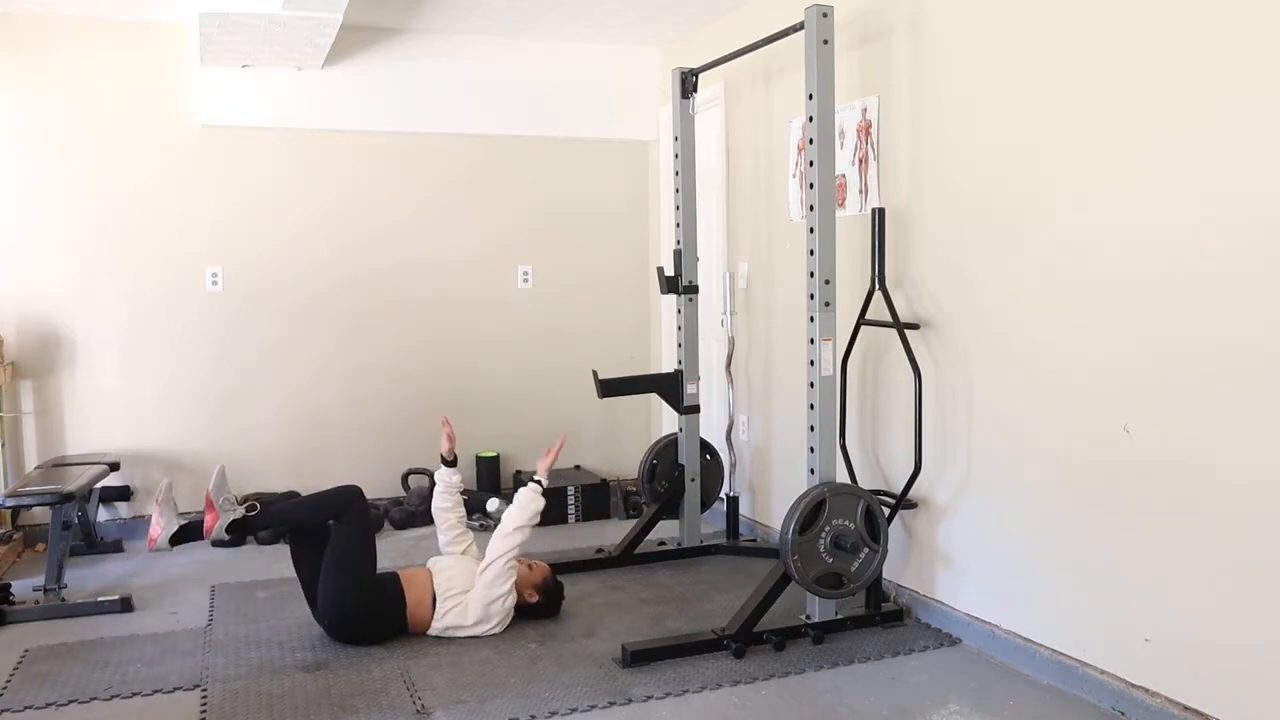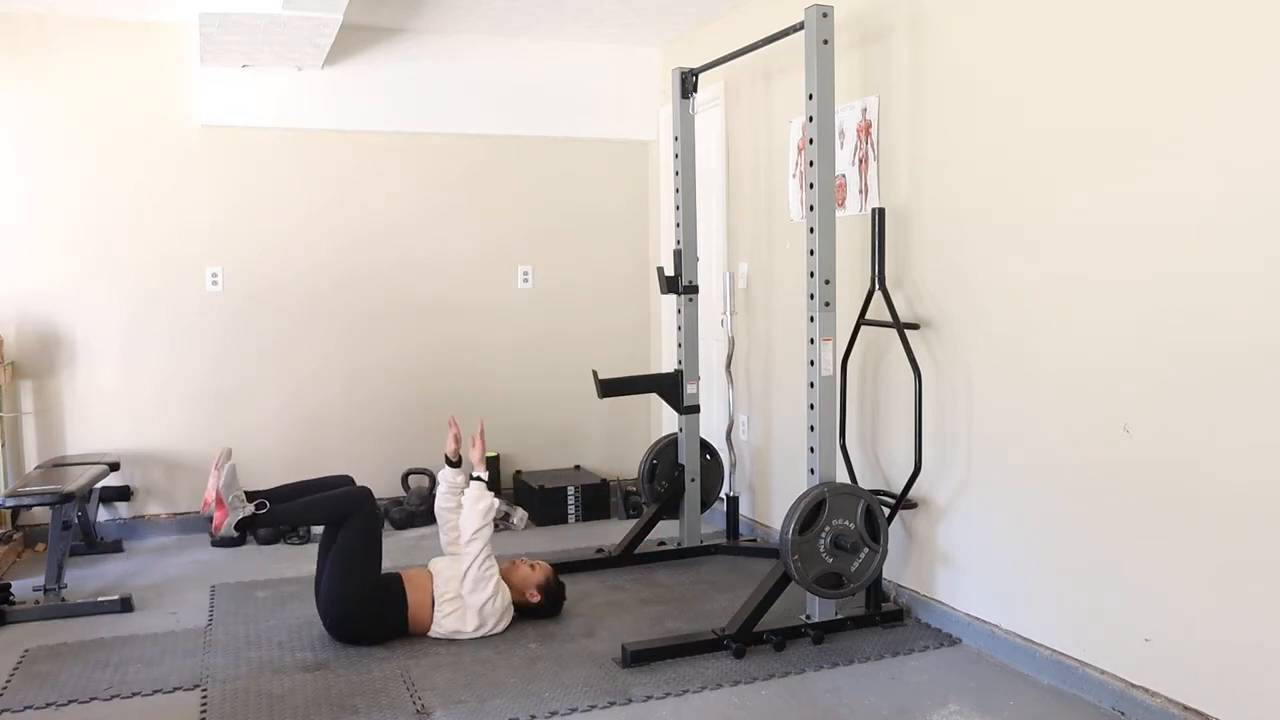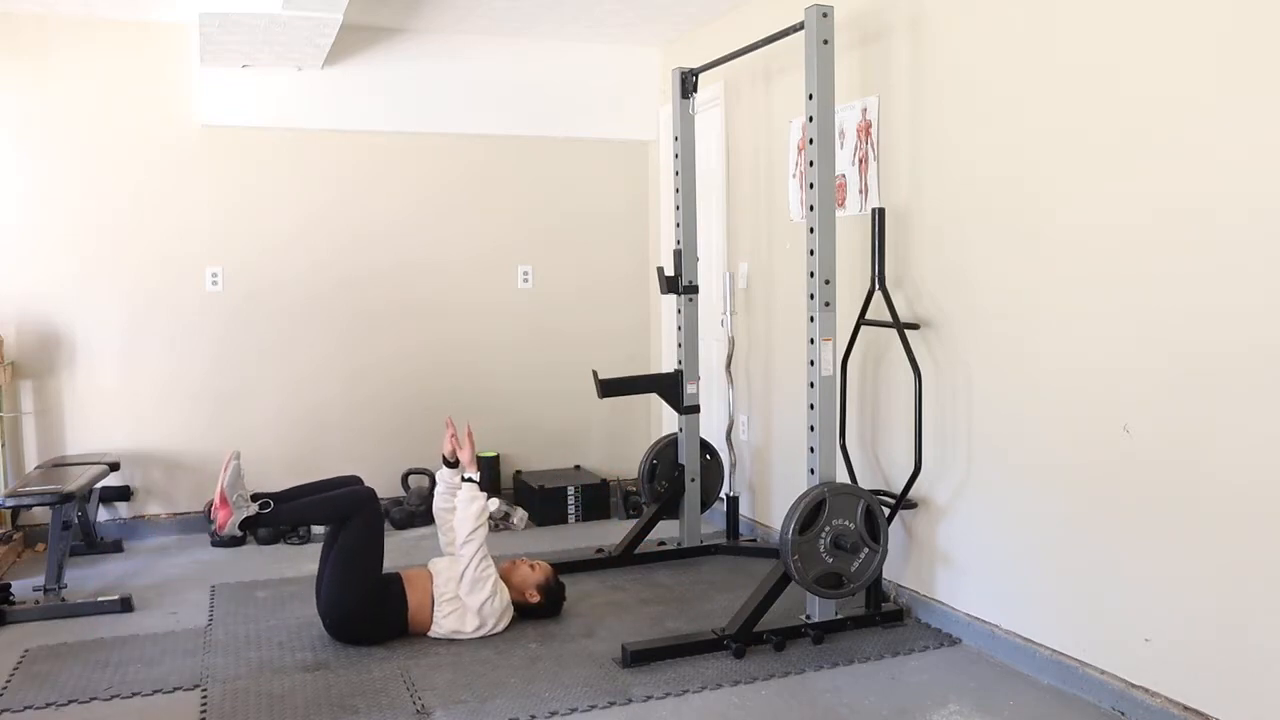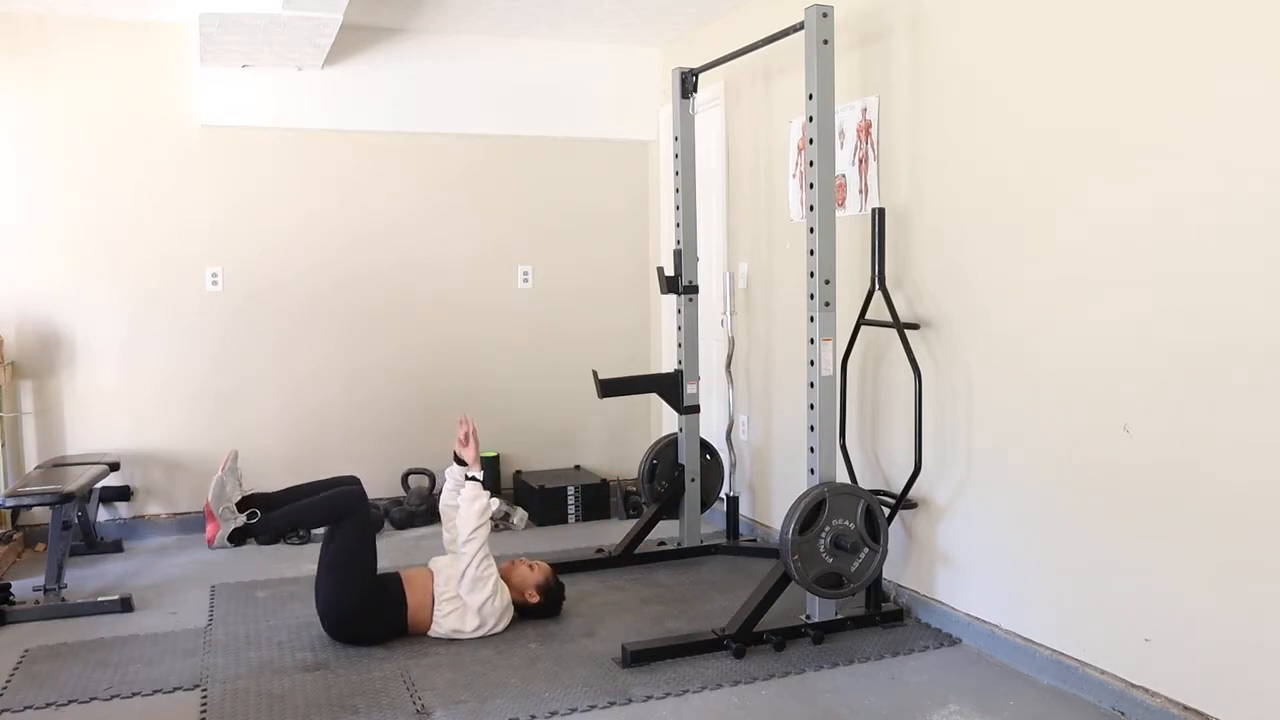
dt=0.4s
person 1, frame 1
left shoulder: (496, 606)
right shoulder: (476, 570)
left elbow: (510, 539)
right elbow: (452, 522)
left wrist: (539, 481)
right wrist: (448, 461)
left hip: (357, 614)
right hip: (349, 603)
left knee: (351, 498)
right knee: (293, 509)
left ankle: (235, 522)
person 1, frame 2
left shoulder: (494, 605)
right shoulder: (482, 578)
left elbow: (476, 540)
right elbow: (456, 532)
left wrist: (479, 472)
right wrist: (453, 463)
left hip: (355, 614)
right hip: (351, 602)
left knee: (360, 500)
right knee: (344, 486)
left ankle: (243, 519)
right ankle: (244, 504)
person 1, frame 3
left shoulder: (493, 606)
right shoulder: (482, 580)
left elbow: (471, 542)
right elbow: (452, 529)
left wrist: (470, 473)
right wrist: (450, 463)
left hip: (355, 614)
right hip: (348, 601)
left knee: (363, 498)
right knee: (353, 485)
left ankle: (247, 518)
right ankle: (250, 505)
person 1, frame 4
left shoulder: (494, 605)
right shoulder: (484, 580)
left elbow: (474, 540)
right elbow: (455, 524)
left wrist: (474, 471)
right wrist: (459, 461)
left hip: (355, 615)
right hip: (354, 601)
left knee: (350, 501)
right knee: (349, 487)
left ankle: (237, 529)
right ankle: (243, 503)
